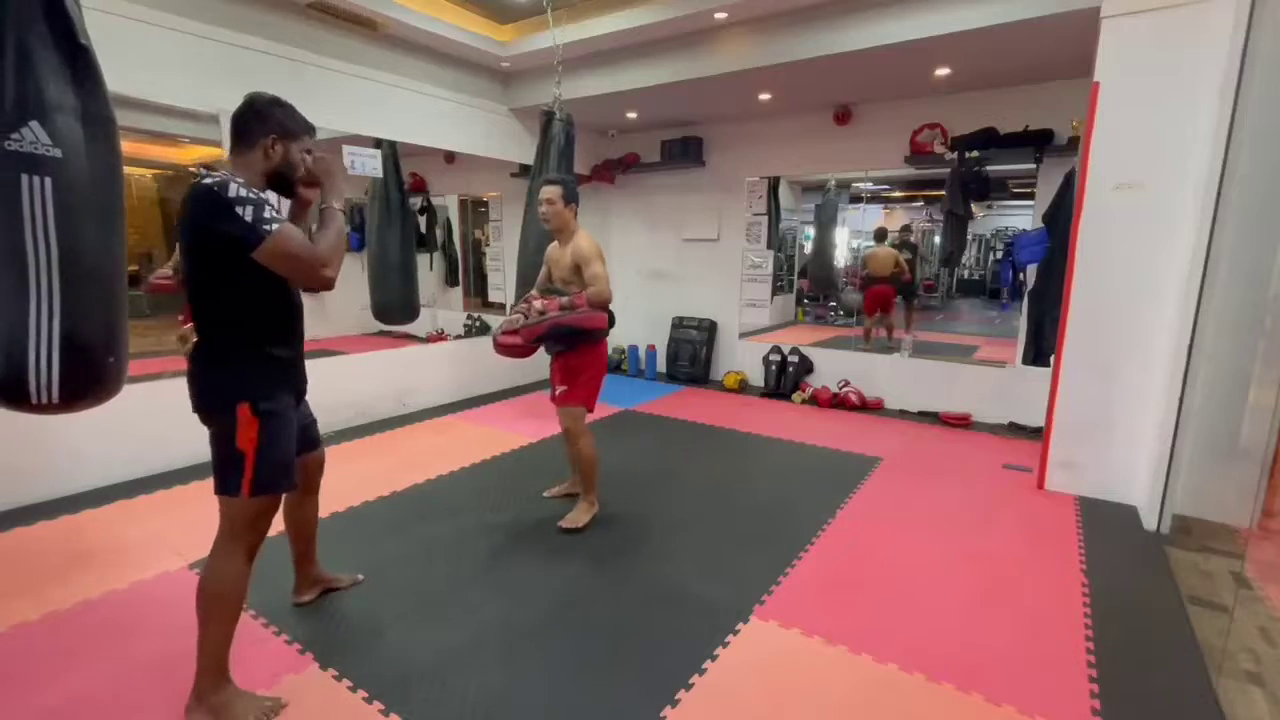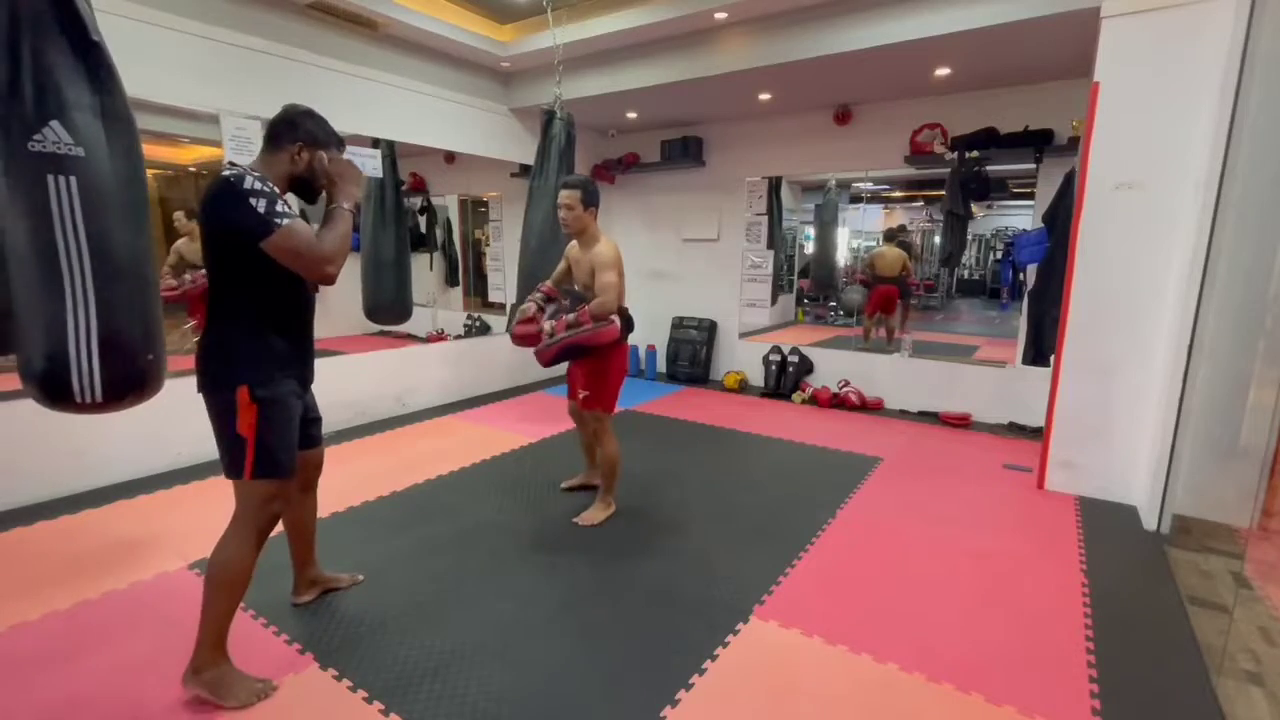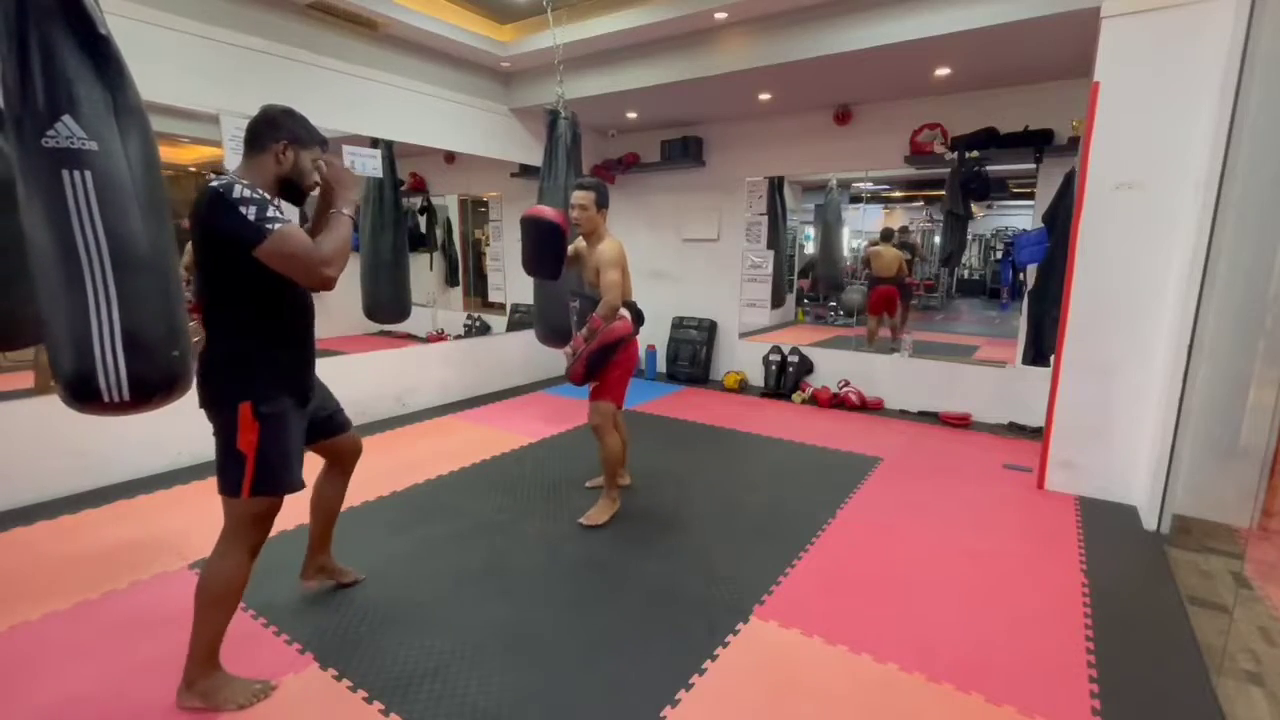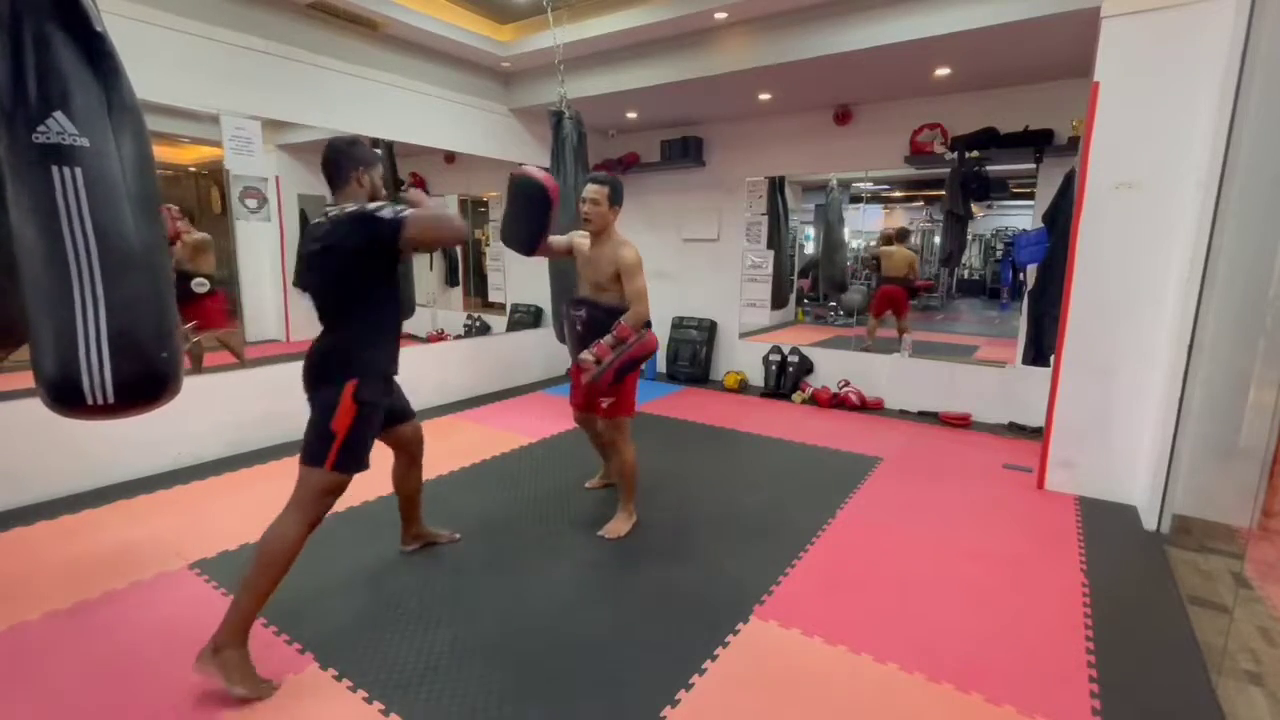
dt=0.4s
person 1, frame 1
left shoulder: (229, 196)
right shoulder: (227, 197)
left elbow: (283, 266)
right elbow: (319, 271)
left wrist: (300, 211)
right wrist: (332, 198)
left hip: (267, 377)
right hip: (247, 385)
left knee: (309, 470)
right knee: (243, 529)
left ankle: (309, 577)
person 1, frame 2
left shoulder: (263, 197)
right shoulder: (242, 190)
left elbow: (308, 260)
right elbow: (323, 265)
left wrist: (334, 205)
right wrist: (346, 200)
left hip: (281, 367)
right hip: (249, 375)
left knee: (305, 470)
right knee: (258, 509)
left ankle: (307, 577)
right ankle: (208, 664)
person 1, frame 3
left shoulder: (256, 204)
right shoulder: (231, 199)
left elbow: (299, 258)
right elbow: (321, 269)
left wrist: (328, 204)
right wrist: (346, 205)
left hip: (289, 375)
right hip: (252, 387)
left knee: (345, 448)
right knee: (248, 527)
left ankle: (319, 562)
right ankle: (200, 678)
person 1, frame 4
left shoulder: (323, 231)
right shoulder: (370, 219)
right elbow: (456, 231)
right wrist: (419, 206)
left hip: (363, 367)
right hip: (349, 374)
left knee: (411, 441)
right knee: (309, 504)
left ankle: (413, 530)
right ankle: (227, 647)
person 2, frame 1
left shoulder: (584, 247)
right shoulder: (553, 250)
left elbow: (603, 293)
right elbow: (540, 290)
left wrist: (555, 305)
left hip: (585, 347)
right hip: (564, 344)
left knee: (572, 424)
right knee: (571, 419)
left ankle: (589, 500)
right ankle: (578, 481)
person 2, frame 2
left shoulder: (604, 252)
right shoulder: (573, 249)
left elbow: (607, 305)
right elbow: (555, 282)
right wrist: (535, 304)
left hip: (606, 349)
left knee: (599, 424)
right knee: (578, 412)
left ankle: (606, 499)
right ankle: (592, 472)
person 2, frame 3
left shoulder: (608, 250)
right shoulder: (582, 245)
left elbow: (612, 303)
left hip: (616, 345)
left knee: (600, 420)
right knee: (609, 414)
left ankle: (609, 497)
right ankle: (620, 472)
person 2, frame 4
left shoulder: (625, 254)
right shoulder: (578, 241)
left elbow: (640, 312)
right elbow: (539, 246)
right hip: (588, 352)
left knee: (617, 431)
right knee: (585, 418)
left ankle: (627, 510)
right ankle: (611, 470)
